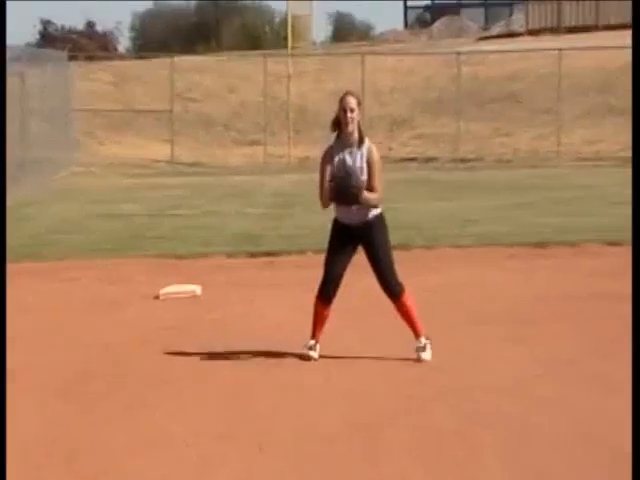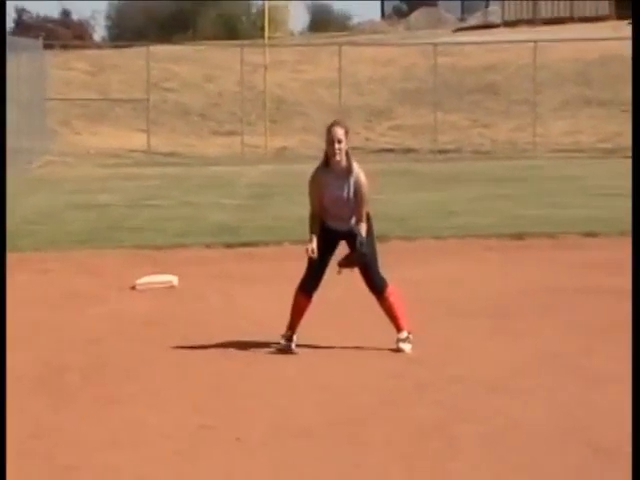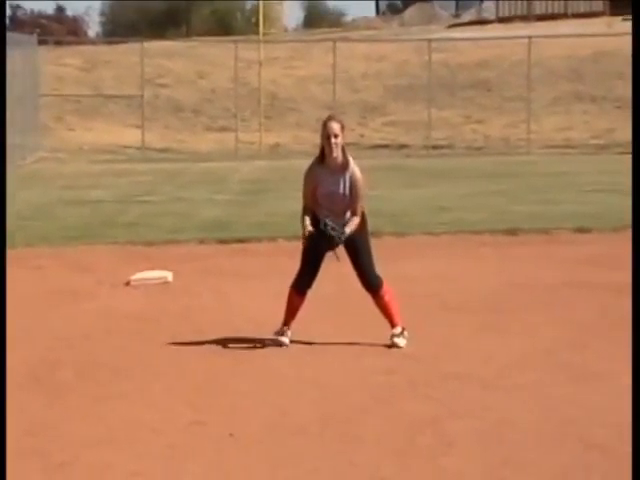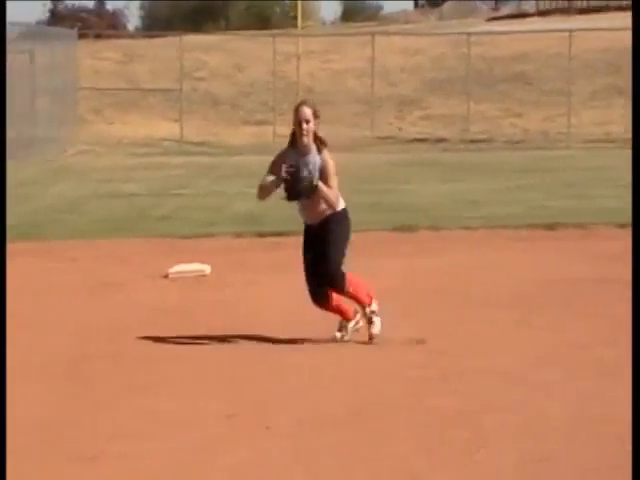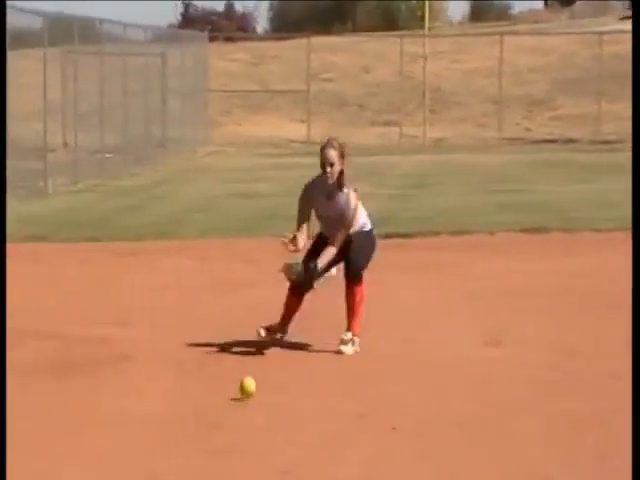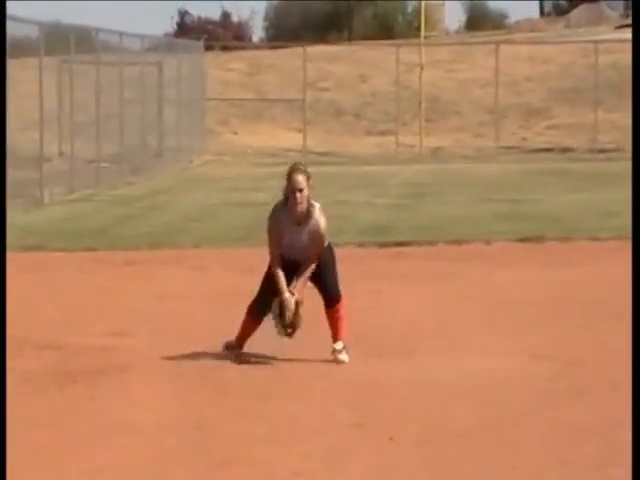
dt=0.4s
person 1, frame 1
left shoulder: (370, 151)
right shoulder: (330, 153)
left elbow: (376, 199)
right elbow: (324, 201)
left wrist: (357, 192)
right wrist: (333, 187)
left hip: (372, 223)
right hip: (343, 225)
left knee: (390, 283)
right knee: (329, 282)
left ankle: (420, 338)
right ankle: (315, 340)
person 1, frame 2
left shoulder: (358, 177)
right shoulder: (318, 177)
left elbow: (362, 218)
right elbow: (316, 213)
left wrist: (361, 243)
right wrist: (313, 239)
left hip: (355, 227)
right hip: (329, 227)
left knee: (374, 279)
right knee: (311, 278)
left ankle: (403, 332)
right ankle: (290, 332)
person 1, frame 3
left shoulder: (353, 173)
right shoulder: (313, 172)
left elbow: (356, 214)
right elbow: (308, 206)
left wrist: (343, 233)
right wrist: (306, 225)
left hip: (350, 224)
right hip: (322, 223)
left knee: (369, 278)
right knee: (305, 276)
left ankle: (397, 328)
right ankle: (285, 327)
person 1, frame 4
left shoulder: (324, 157)
right shoulder: (285, 157)
left elbow: (333, 201)
right elbow: (261, 194)
left wrist: (315, 183)
right wrist: (278, 179)
left hip: (335, 219)
right hip: (312, 225)
left knee: (333, 275)
right knee: (318, 294)
left ankle: (369, 303)
right ankle: (351, 318)
person 1, frame 5
left shoulder: (350, 197)
right shoulder: (311, 189)
left elbow: (335, 245)
right elbow: (302, 224)
left wrist: (316, 267)
right wrist: (298, 239)
left hip: (359, 237)
right hip: (328, 237)
left knee: (353, 268)
right knee: (300, 281)
left ankle: (352, 335)
right ankle: (282, 326)
person 1, frame 6
left shoulder: (318, 221)
right shoulder: (277, 215)
left elbow: (312, 261)
right elbow: (276, 263)
left wrist: (297, 293)
right wrist: (284, 295)
left hip: (317, 255)
right hip: (287, 257)
left knee: (331, 292)
right knee: (262, 302)
left ankle: (338, 344)
right ankle: (237, 344)
